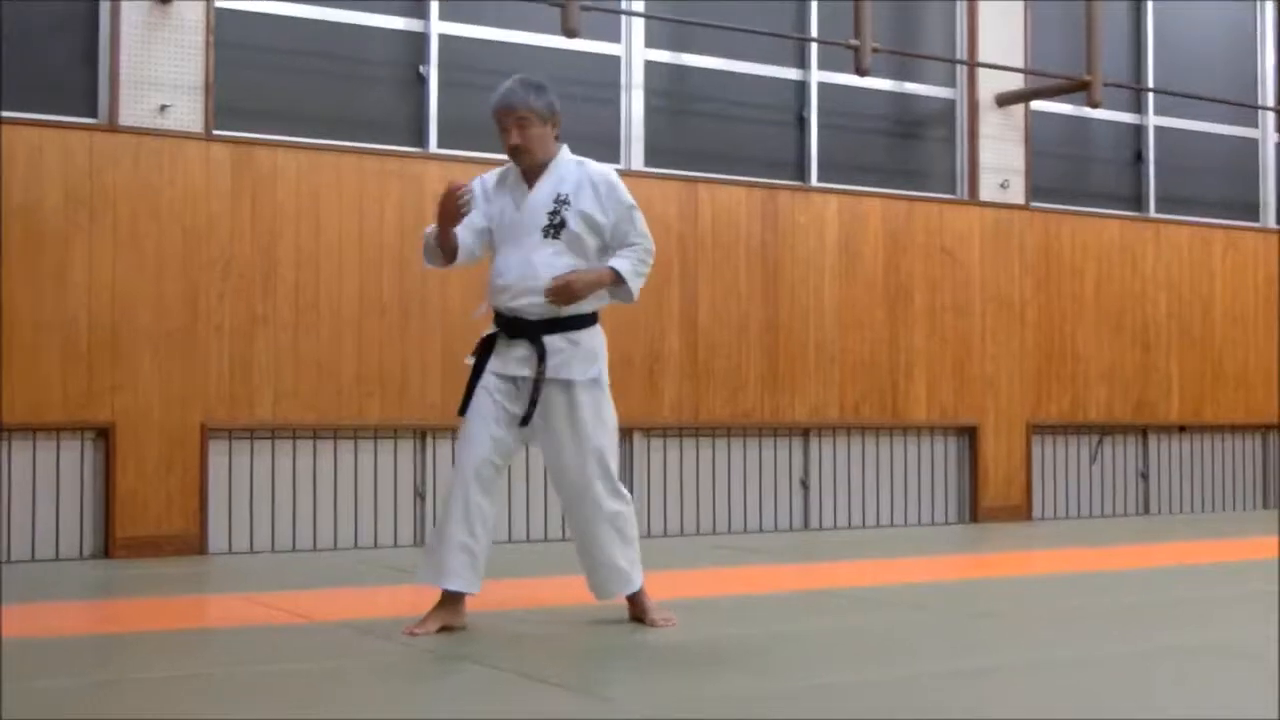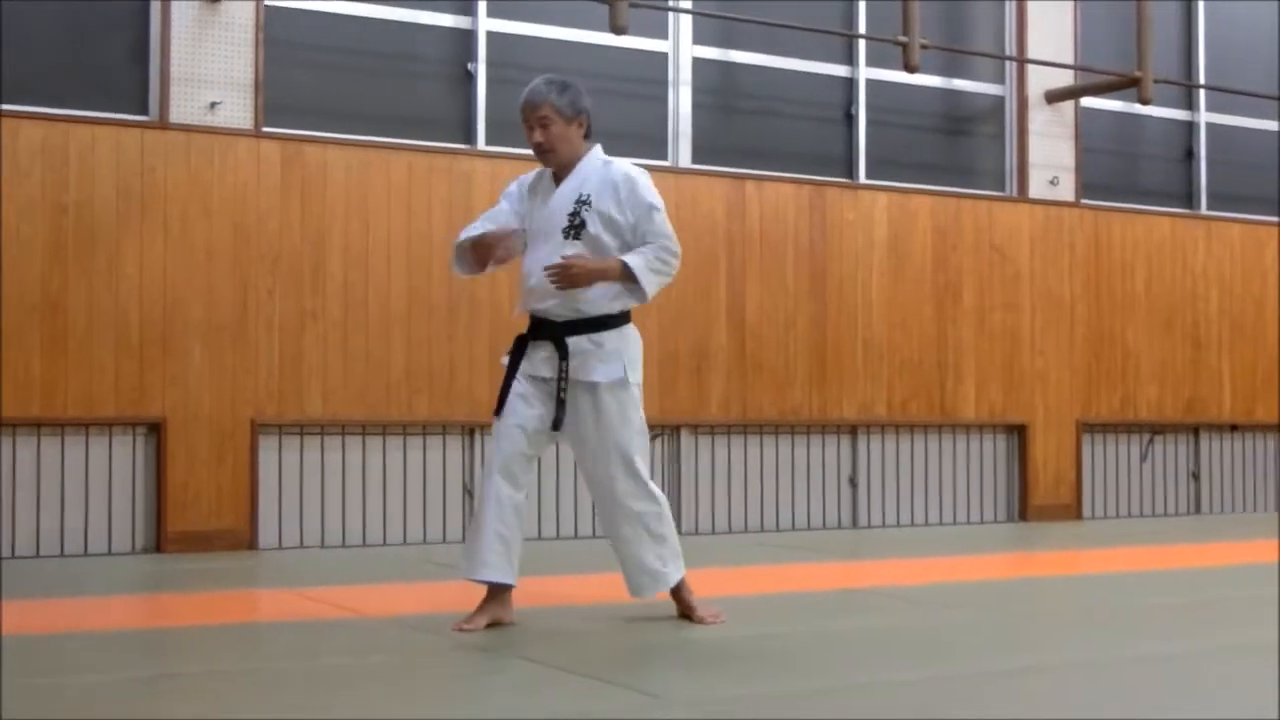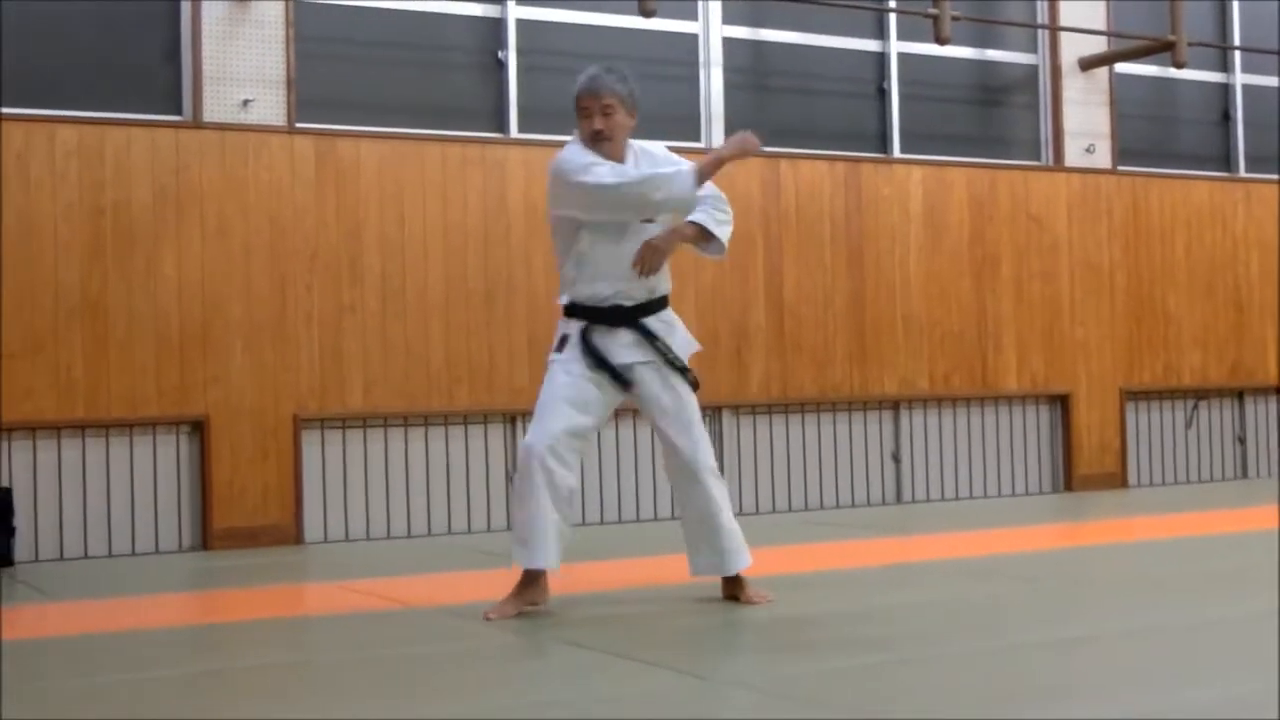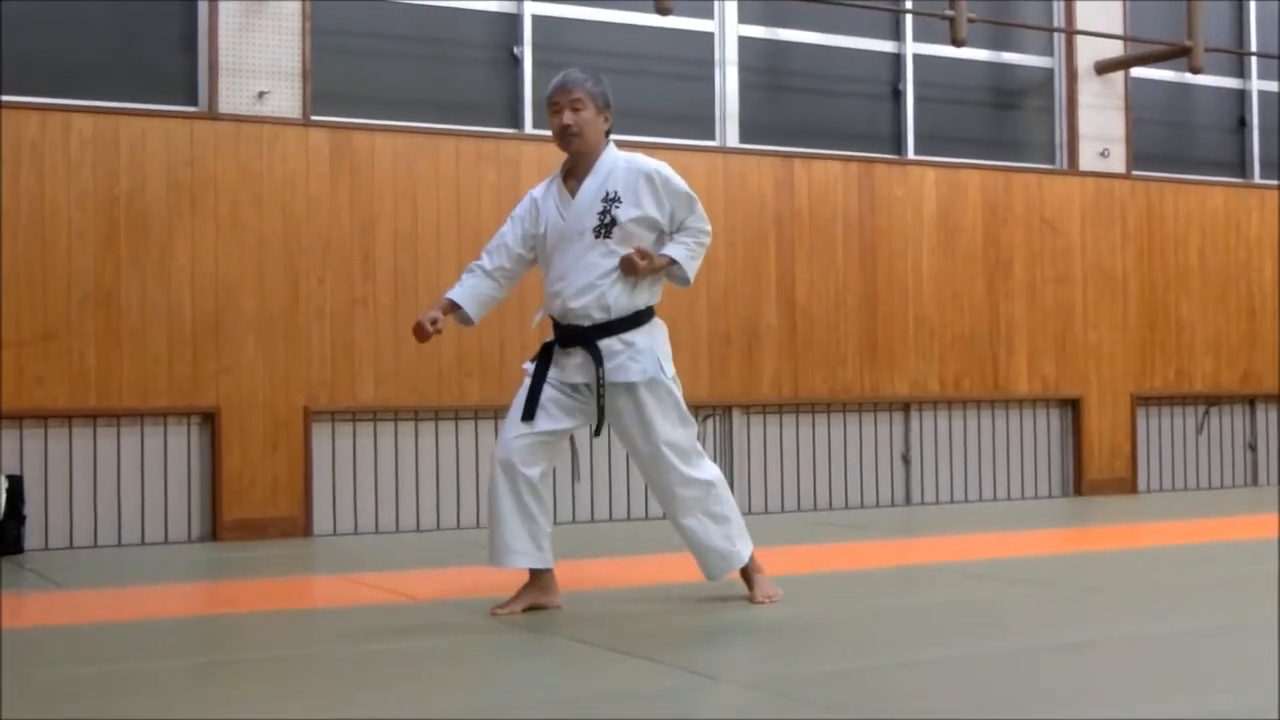
dt=1s
person 1, frame 1
left shoulder: (596, 180)
right shoulder: (491, 187)
left elbow: (639, 250)
right elbow: (450, 253)
left wrist: (592, 279)
right wrist: (445, 225)
left hip: (572, 350)
right hip: (507, 349)
left knee: (590, 477)
right knee: (473, 467)
left ankle: (635, 595)
right ankle: (452, 601)
person 1, frame 2
left shoulder: (623, 180)
right shoulder: (525, 189)
left elbow: (663, 254)
right elbow: (474, 248)
left wrist: (602, 269)
right wrist: (480, 244)
left hip: (601, 350)
right hip: (540, 350)
left knee: (621, 481)
right knee: (505, 464)
left ankle: (678, 590)
right ankle: (498, 596)
person 1, frame 3
left shoulder: (655, 158)
right shoulder: (570, 167)
left elbow: (714, 207)
right elbow: (648, 192)
left wrist: (677, 234)
right wrist: (721, 156)
left hip: (652, 334)
right hip: (588, 340)
left knee: (692, 455)
right knee: (544, 450)
left ankle: (731, 574)
right ankle: (533, 580)
person 1, frame 4
left shoulder: (645, 175)
right shoulder: (540, 200)
left elbow: (697, 228)
right elbow: (496, 265)
left wrist: (663, 261)
right wrist: (442, 309)
left hip: (633, 348)
right hip: (565, 354)
left knee: (678, 462)
right knee: (515, 454)
left ankle: (749, 567)
right ankle: (540, 582)
